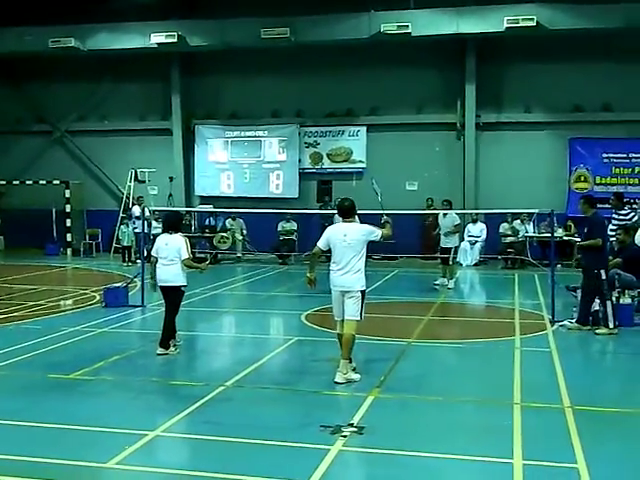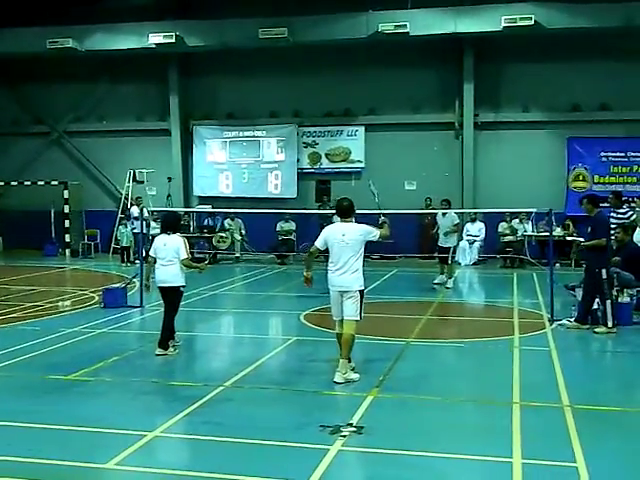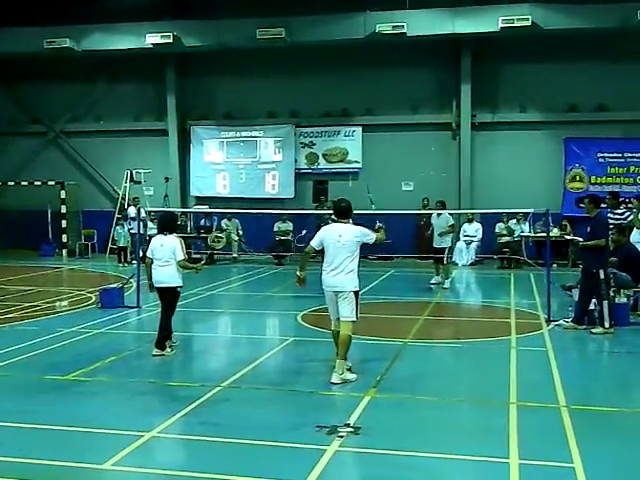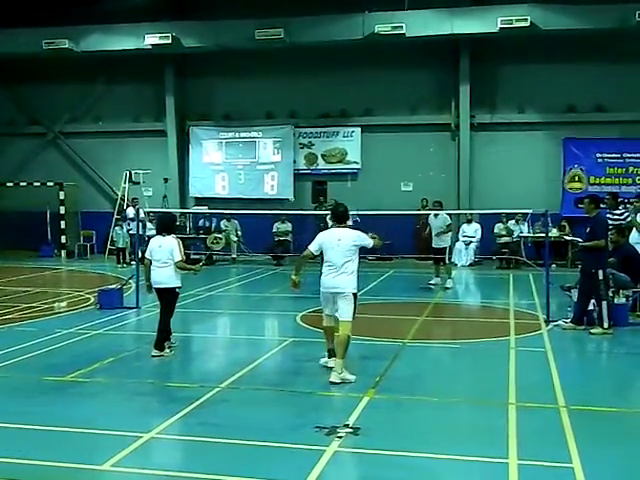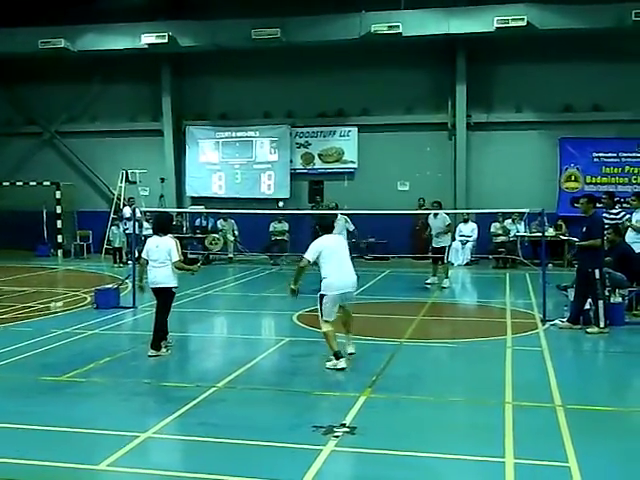
dt=0.3s
person 1, frame 1
left shoulder: (331, 230)
right shoulder: (364, 230)
left elbow: (315, 253)
right elbow: (387, 233)
left wrist: (311, 272)
right wrist: (387, 223)
left hip: (337, 283)
right hip: (355, 284)
left knee: (341, 323)
right knee: (350, 325)
left ankle: (347, 361)
right ankle: (343, 370)
person 1, frame 2
left shoulder: (328, 230)
right shoulder: (362, 230)
left elbow: (312, 252)
right elbow: (385, 234)
left wrist: (307, 271)
right wrist: (384, 223)
left hip: (335, 283)
right hip: (353, 284)
left knee: (339, 323)
right knee: (349, 325)
left ankle: (346, 361)
right ankle: (342, 370)
person 1, frame 3
left shoulder: (325, 230)
right shoulder: (358, 231)
left elbow: (308, 252)
right elbow: (381, 238)
left wrist: (300, 271)
right wrist: (380, 228)
left hip: (329, 283)
right hip: (348, 284)
left knee: (336, 321)
right knee: (346, 325)
left ankle: (342, 360)
right ankle: (339, 371)
person 1, frame 4
left shoulder: (323, 235)
right shoulder: (356, 235)
left elbow: (305, 256)
right elbow: (377, 244)
left wrist: (295, 275)
right wrist: (373, 237)
left hip: (327, 284)
right hip: (347, 286)
left knee: (328, 316)
right knee: (345, 326)
left ankle: (331, 357)
right ankle: (338, 371)
person 1, frame 5
left shoulder: (317, 243)
right shoulder: (341, 239)
left elbow: (302, 265)
left wrist: (294, 284)
left hip: (332, 286)
right hip: (350, 283)
left knee: (325, 322)
right knee: (345, 309)
left ankle: (338, 358)
right ankle: (349, 343)
person 2, frame 1
left shoulder: (160, 239)
right shoulder: (181, 239)
left elbow: (153, 260)
right elbow: (186, 262)
left wrist: (152, 278)
right wrist: (200, 266)
left hip: (162, 279)
right hip: (176, 280)
left knee: (170, 310)
right knee: (171, 311)
left ankle: (172, 337)
right ankle: (164, 346)
person 2, frame 2
left shoulder: (158, 239)
right shoulder: (179, 240)
left elbow: (150, 261)
right elbow: (185, 262)
left wrist: (147, 279)
right wrist: (198, 266)
left hip: (161, 280)
right hip: (175, 281)
left knee: (169, 310)
right knee: (170, 312)
left ankle: (170, 338)
right ankle: (162, 346)
person 2, frame 3
left shoulder: (154, 240)
right shoulder: (176, 240)
left elbow: (148, 262)
right elbow: (181, 263)
left wrist: (150, 280)
right wrist: (195, 267)
left hip: (158, 280)
right hip: (172, 281)
left knee: (166, 310)
right knee: (167, 313)
left ankle: (168, 338)
right ankle: (160, 347)
person 2, frame 4
left shoulder: (153, 241)
right shoulder: (174, 241)
left elbow: (146, 263)
right elbow: (179, 264)
left wrist: (148, 281)
right wrist: (194, 268)
left hip: (157, 281)
right hip: (170, 282)
left knee: (165, 311)
right knee: (166, 313)
left ankle: (166, 339)
right ankle: (158, 347)
person 2, frame 5
left shoulder: (150, 241)
right shoulder: (172, 241)
left elbow: (142, 262)
right elbow: (177, 264)
left wrist: (140, 280)
right wrist: (191, 268)
left hip: (154, 281)
right hip: (167, 282)
left knee: (163, 311)
right knee: (162, 313)
left ankle: (163, 339)
right ankle: (155, 347)
person 3, frame 1
left shoulder: (597, 220)
right shoulder: (590, 219)
left elbow: (598, 242)
left wrist: (580, 244)
right wrist: (582, 254)
left hip: (598, 264)
right hip: (590, 263)
left knee: (603, 294)
right knee: (586, 293)
left ankle: (610, 325)
right ankle: (582, 321)
person 3, frame 2
left shoulder: (601, 219)
right shoulder: (594, 218)
left elbow: (602, 241)
left wrist: (585, 244)
right wrist: (583, 244)
left hip: (600, 264)
right hip: (592, 263)
left knee: (604, 294)
right knee: (587, 293)
left ankle: (609, 325)
right ankle: (581, 320)
person 3, frame 3
left shoulder: (601, 220)
right shoulder: (593, 219)
left elbow: (602, 242)
left wrist: (584, 244)
right wrist: (581, 243)
left hip: (598, 264)
right hip: (589, 263)
left knee: (601, 294)
right knee: (584, 293)
left ankle: (606, 325)
right ankle: (578, 321)
person 3, frame 4
left shoulder: (600, 220)
right shoulder: (592, 219)
left elbow: (601, 243)
left wrist: (583, 244)
right wrist: (580, 244)
left hip: (597, 265)
right hip: (588, 264)
left knee: (600, 295)
right knee: (583, 293)
left ankle: (604, 326)
right ankle: (577, 321)
person 3, frame 5
left shoulder: (596, 219)
right shoulder: (588, 219)
left elbow: (597, 242)
left wrist: (579, 244)
right wrist: (577, 244)
left hip: (593, 264)
right hip: (584, 263)
left knee: (597, 294)
right knee: (580, 293)
left ankle: (601, 325)
right ankle: (573, 320)
